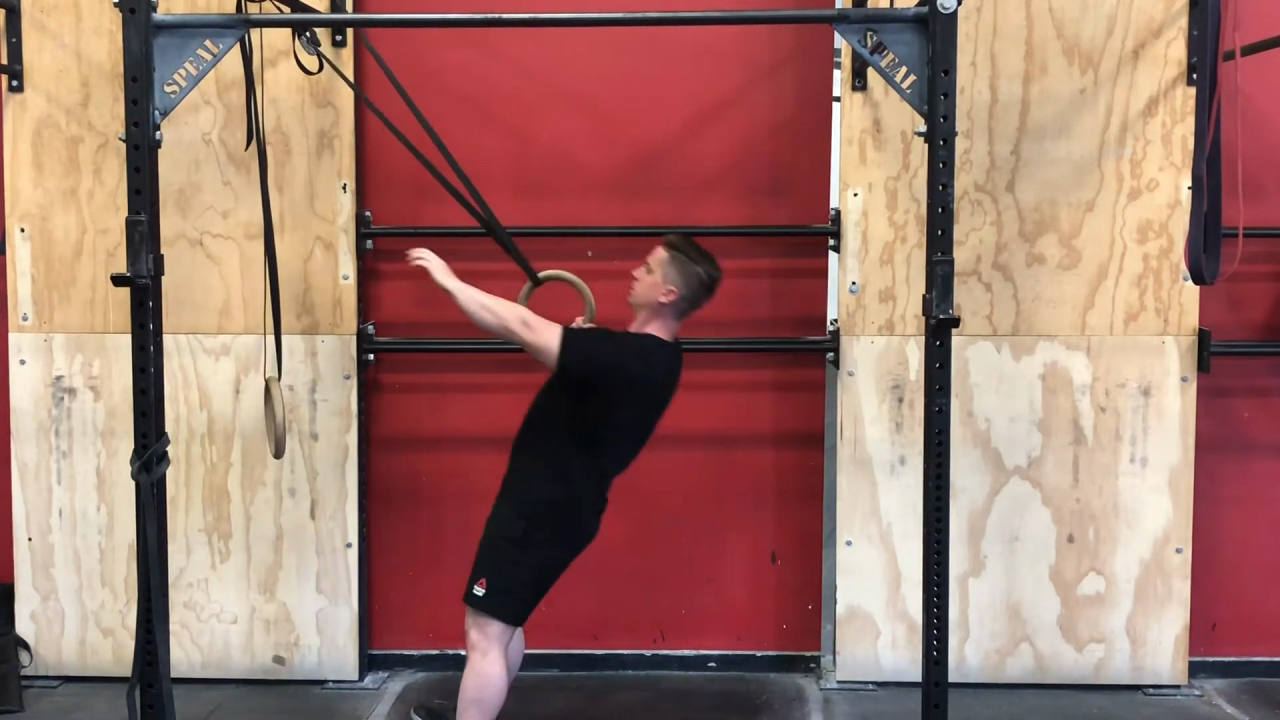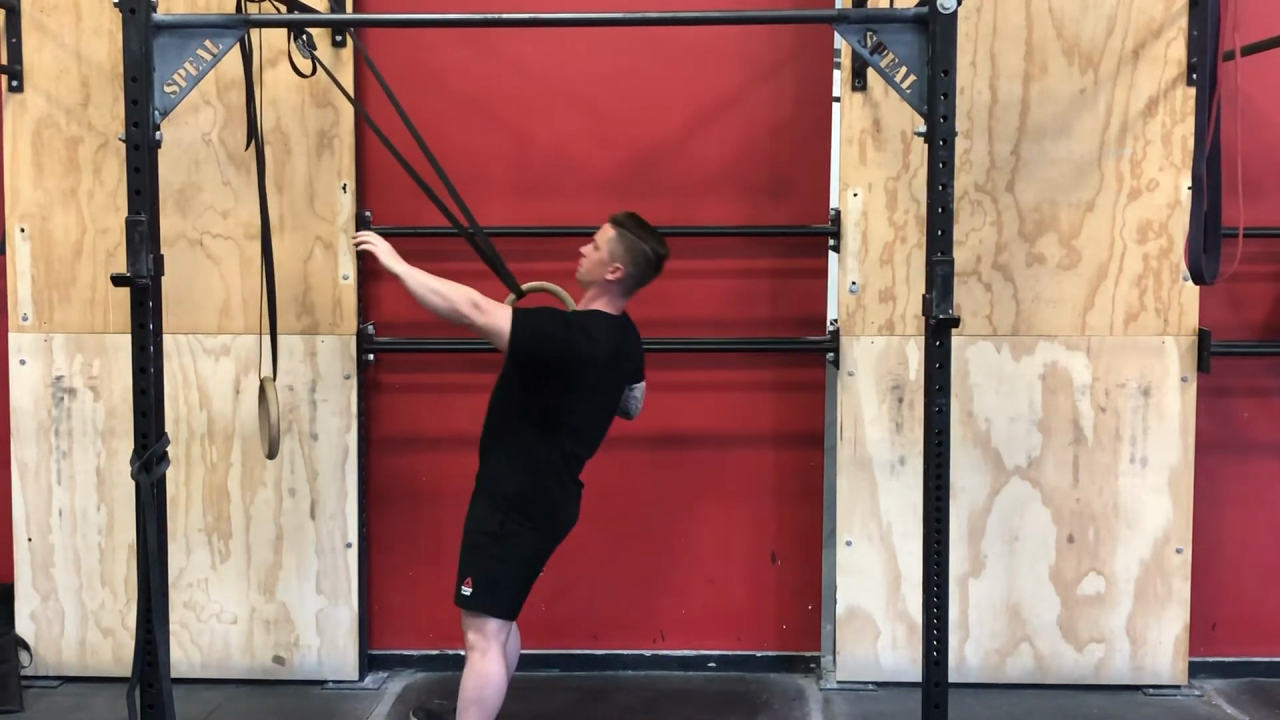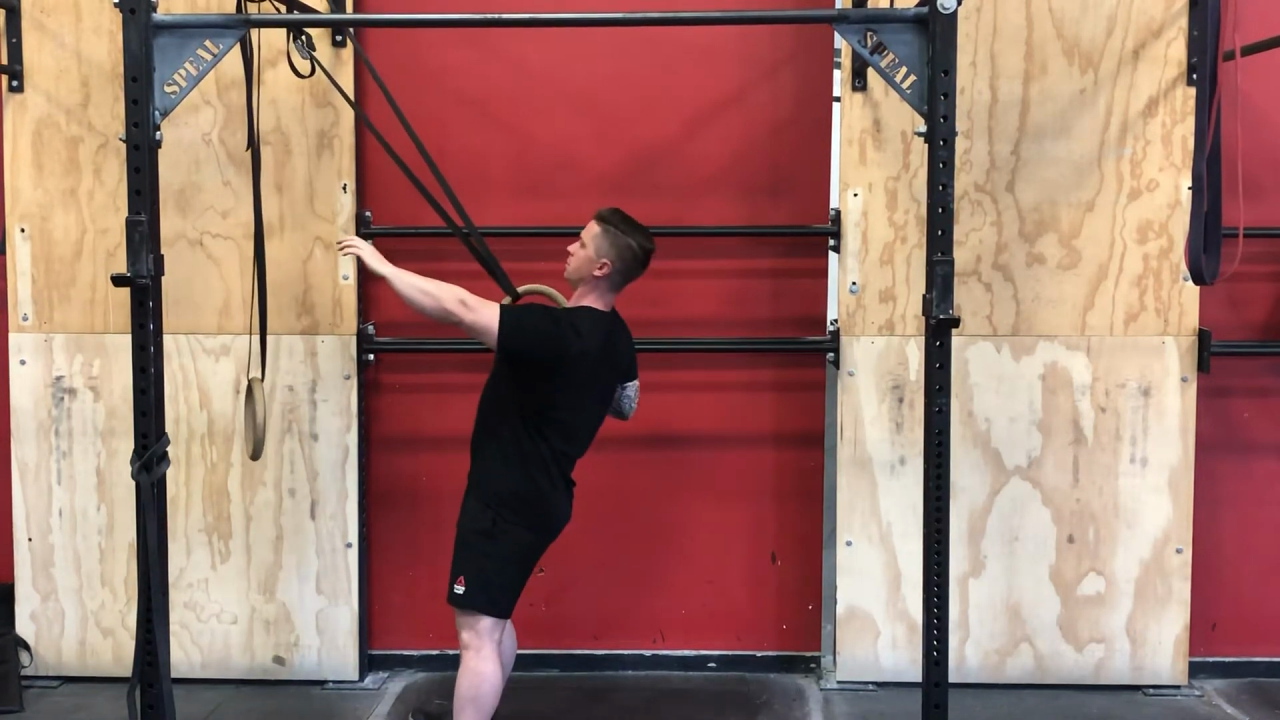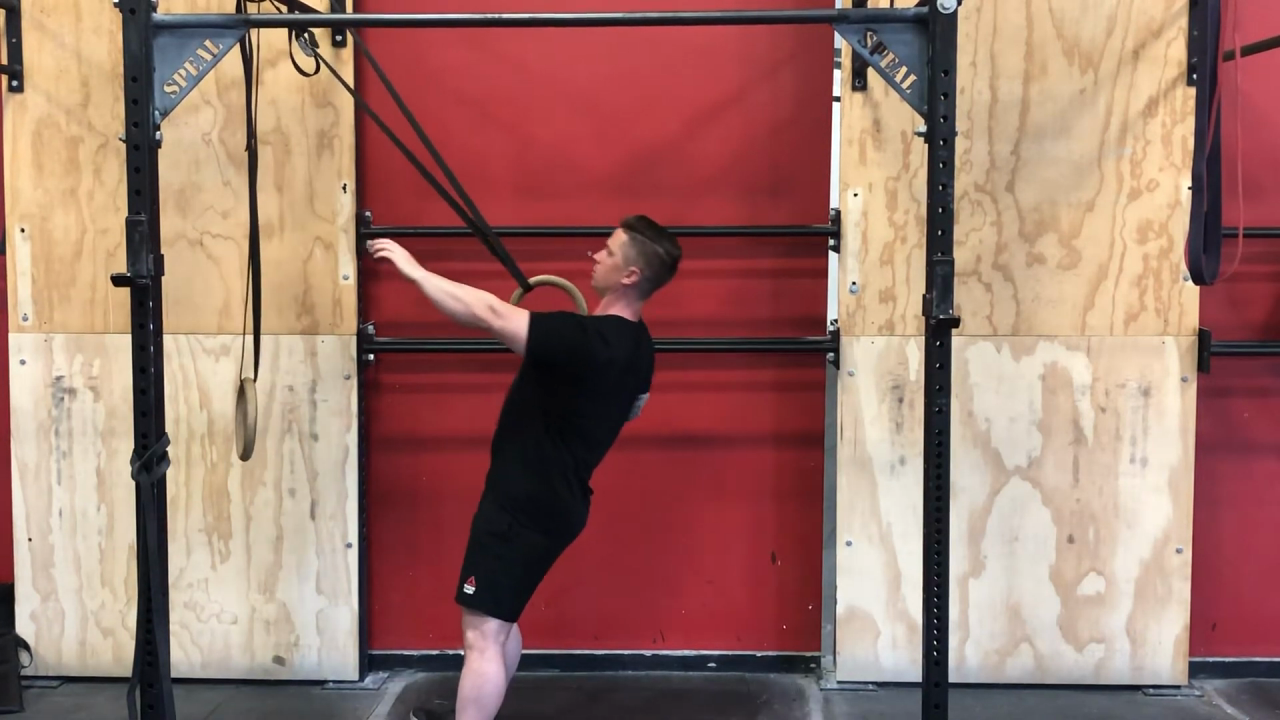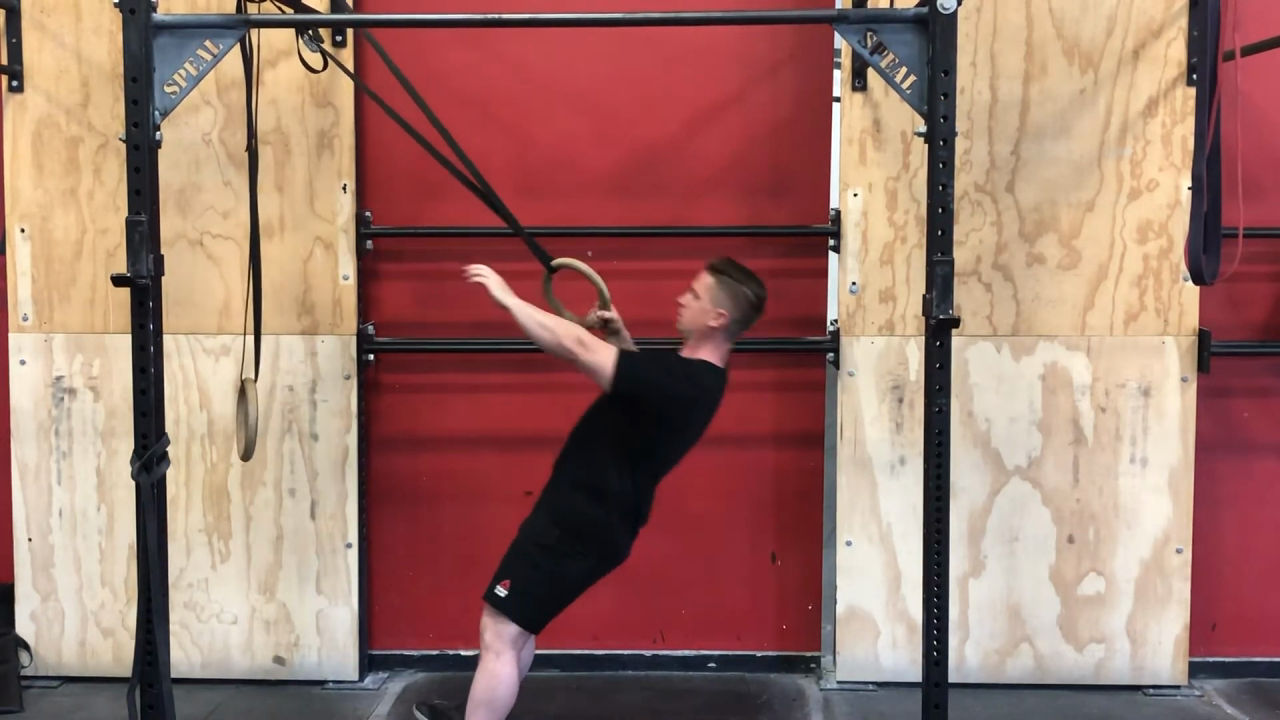
dt=0.3s
person 1, frame 1
left shoulder: (628, 358)
right shoulder: (655, 354)
left elbow: (523, 328)
left wrist: (448, 279)
right wrist: (589, 340)
left hip: (542, 509)
right hip: (557, 501)
left knee: (486, 634)
right knee: (502, 623)
person 1, frame 2
left shoulder: (572, 336)
right shoulder: (621, 337)
left elbow: (472, 309)
right elbow: (631, 405)
left wrist: (398, 264)
left hip: (518, 501)
right hip: (540, 496)
left knee: (484, 633)
right knee: (499, 620)
person 1, frame 3
left shoulder: (560, 332)
right shoulder: (612, 335)
left elbow: (459, 307)
right elbow: (626, 406)
left wrist: (383, 266)
left hip: (510, 500)
right hip: (533, 495)
left knee: (478, 633)
right knee: (494, 622)
person 1, frame 4
left shoulder: (593, 340)
right shoulder: (628, 342)
left elbow: (489, 313)
right elbow: (634, 407)
left wrist: (414, 270)
left hip: (527, 504)
right hip: (546, 498)
left knee: (481, 633)
right knee: (498, 622)
person 1, frame 5
left shoulder: (680, 383)
right shoulder: (694, 374)
left elbow: (576, 347)
left wrist: (506, 296)
right wrist: (620, 339)
left hip: (578, 524)
right hip: (588, 514)
left knee: (499, 634)
right knee: (516, 626)
